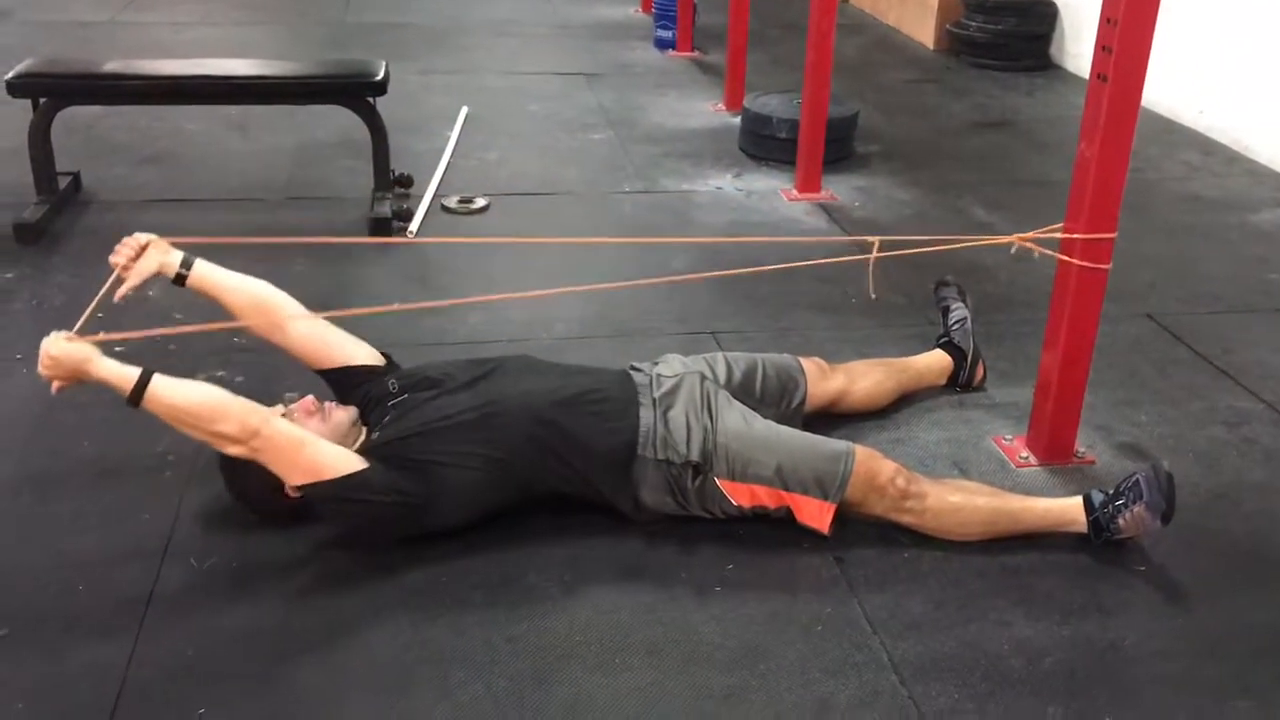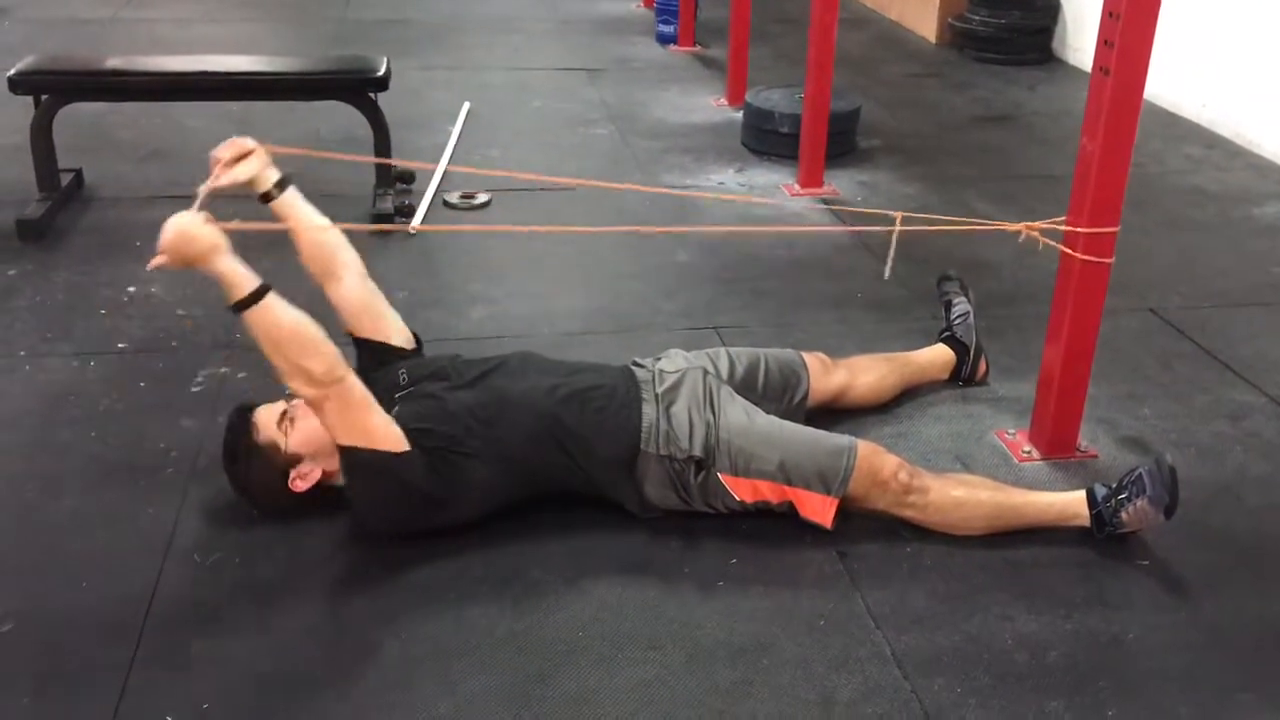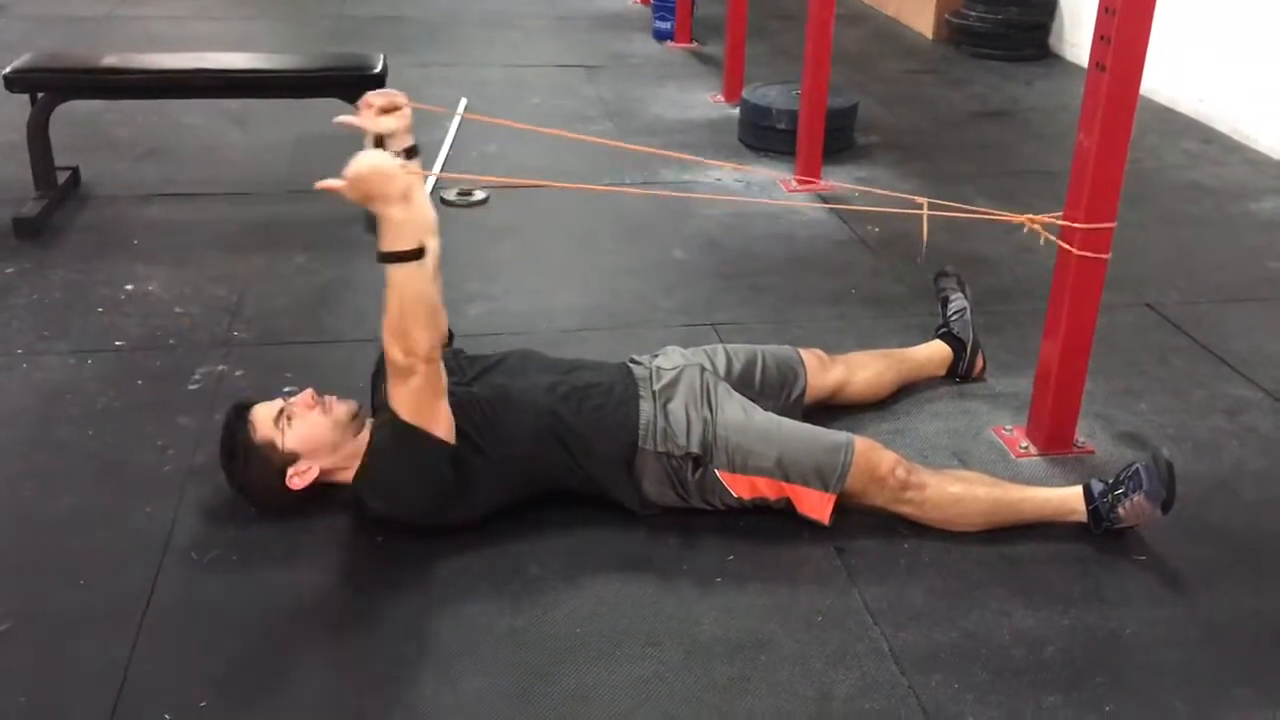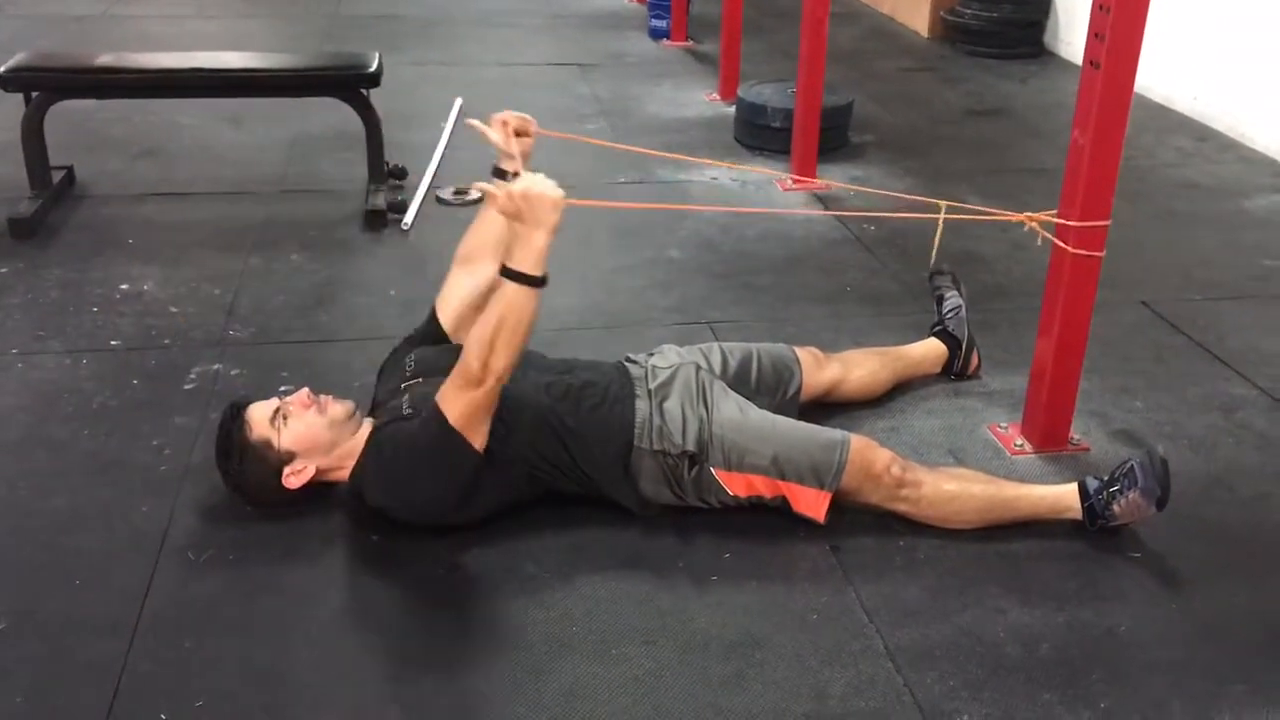
dt=0.3s
person 1, frame 1
left shoulder: (385, 402)
right shoulder: (382, 495)
left elbow: (288, 318)
right elbow: (250, 426)
left wrist: (177, 264)
right wrist: (107, 368)
left hip: (650, 388)
right hip: (662, 458)
left knee: (823, 379)
right knee: (887, 488)
left ankle: (948, 363)
right ankle: (1091, 513)
person 1, frame 2
left shoulder: (401, 390)
right shoulder: (397, 499)
left elbow: (346, 277)
right elbow: (327, 377)
left wrist: (271, 183)
right wrist: (225, 268)
left hip: (653, 382)
right hip: (669, 450)
left knee: (825, 374)
right knee: (891, 483)
left ankle: (949, 356)
right ankle: (1091, 510)
person 1, frame 3
left shoulder: (379, 397)
right shoulder: (401, 484)
right elbow: (418, 360)
left wrist: (395, 153)
right wrist: (395, 219)
left hip: (654, 378)
right hip: (667, 448)
left knee: (827, 368)
right knee: (894, 481)
left ankle: (950, 352)
right ankle: (1092, 503)
person 1, frame 4
left shoulder: (397, 382)
right shoulder: (406, 476)
left elbow: (469, 281)
right elbow: (483, 379)
left wrist: (506, 173)
right wrist: (529, 240)
left hip: (648, 377)
right hip: (664, 445)
left knee: (822, 367)
right knee: (887, 477)
left ankle: (945, 349)
right ankle: (1086, 502)
